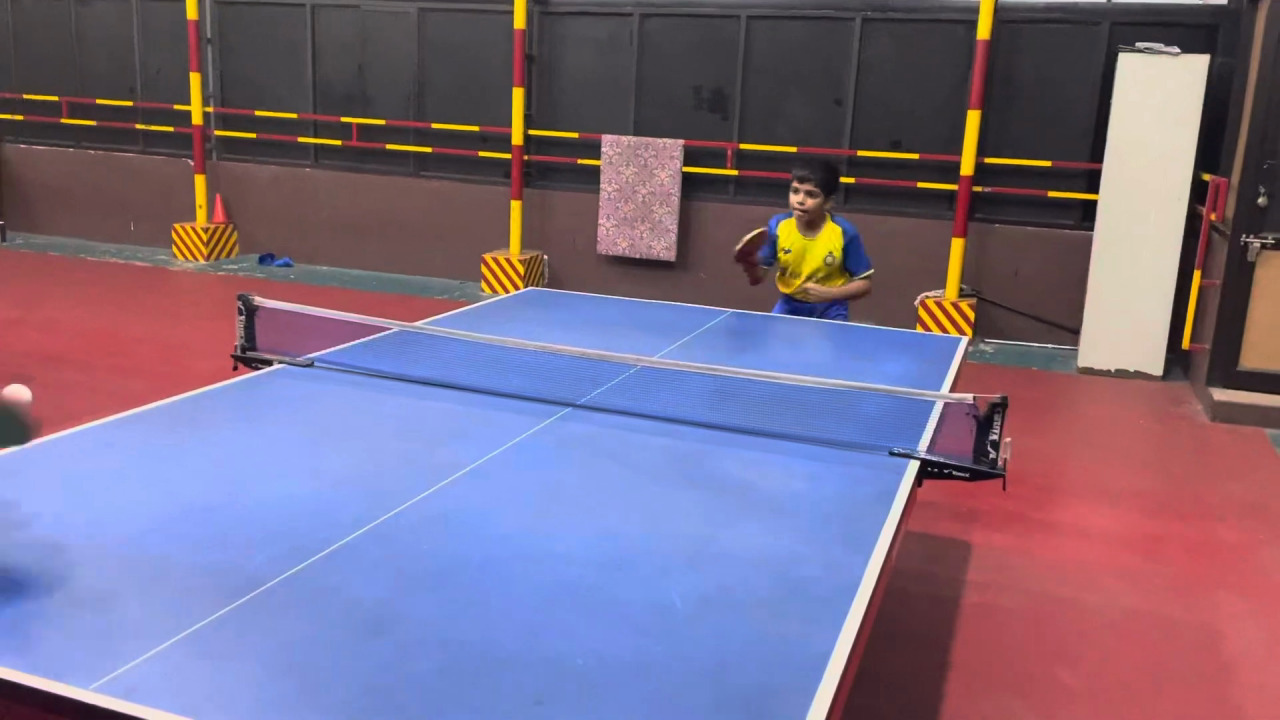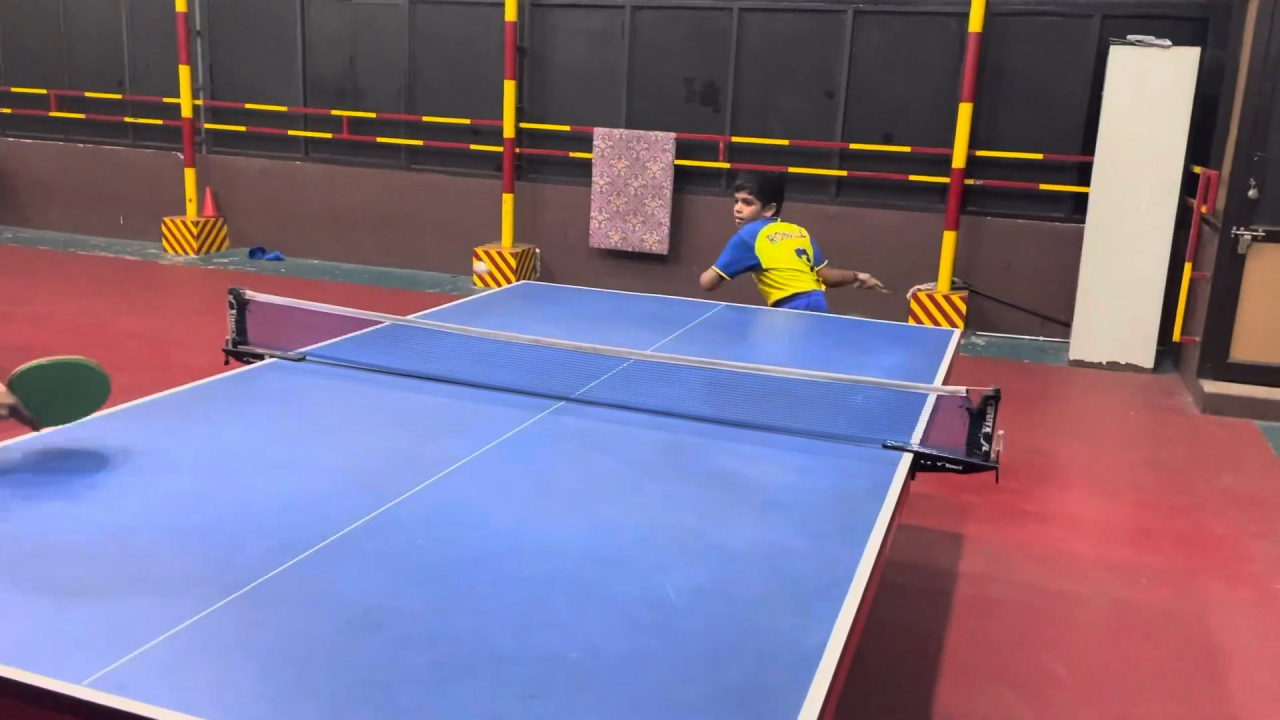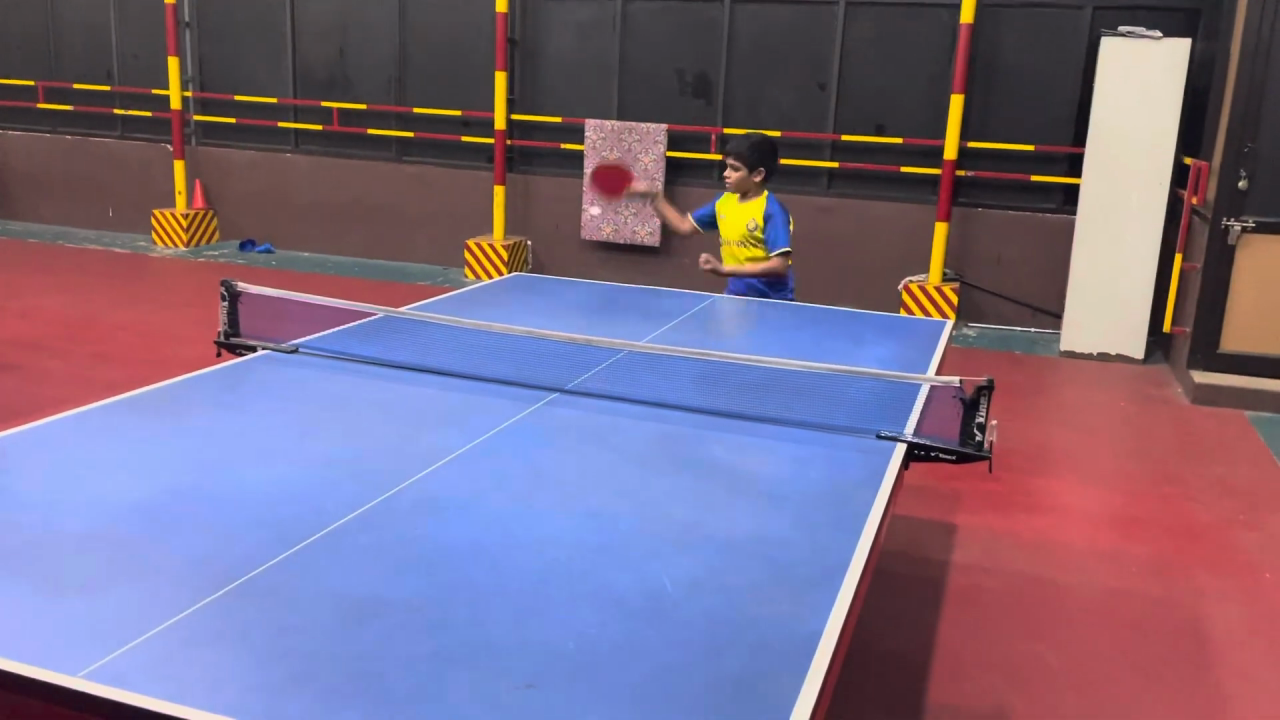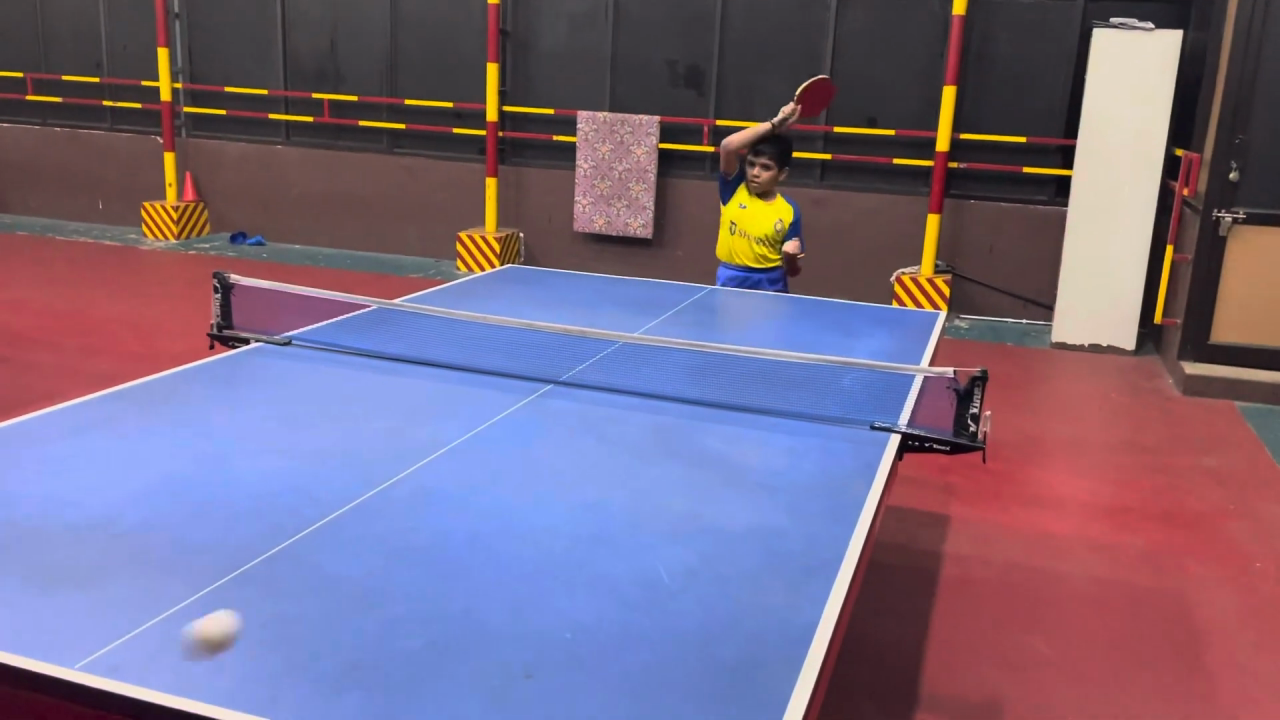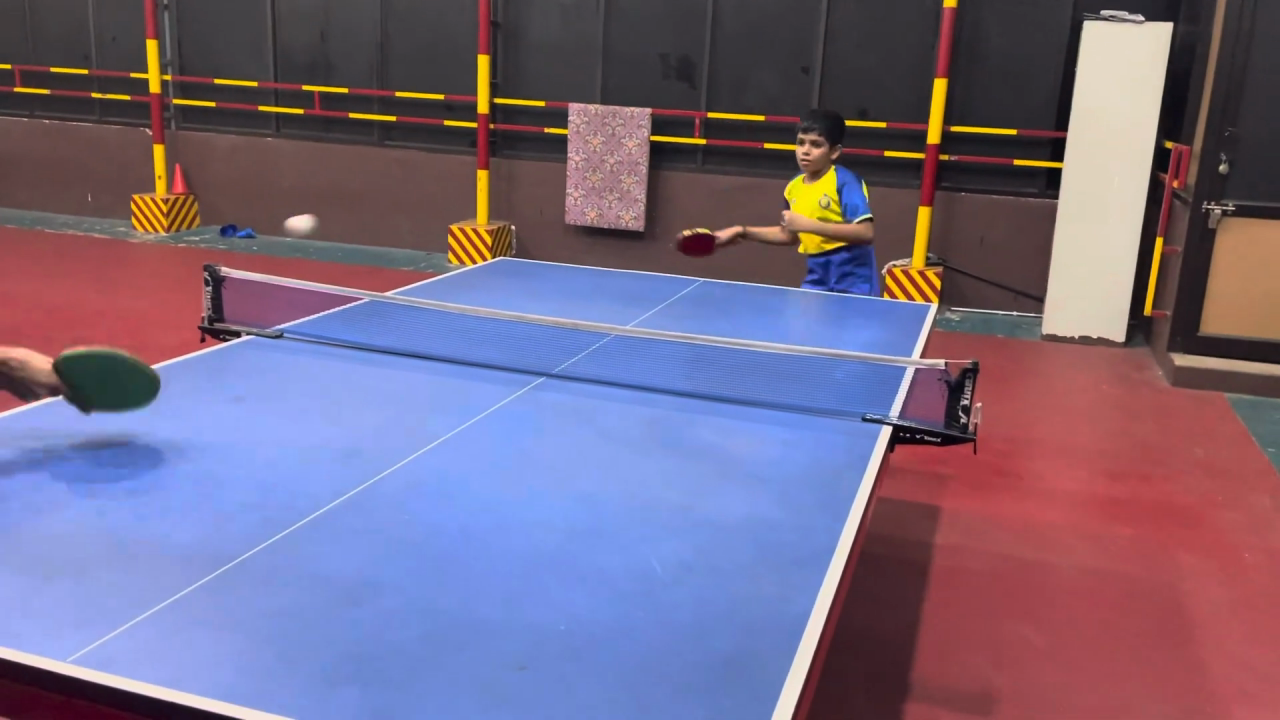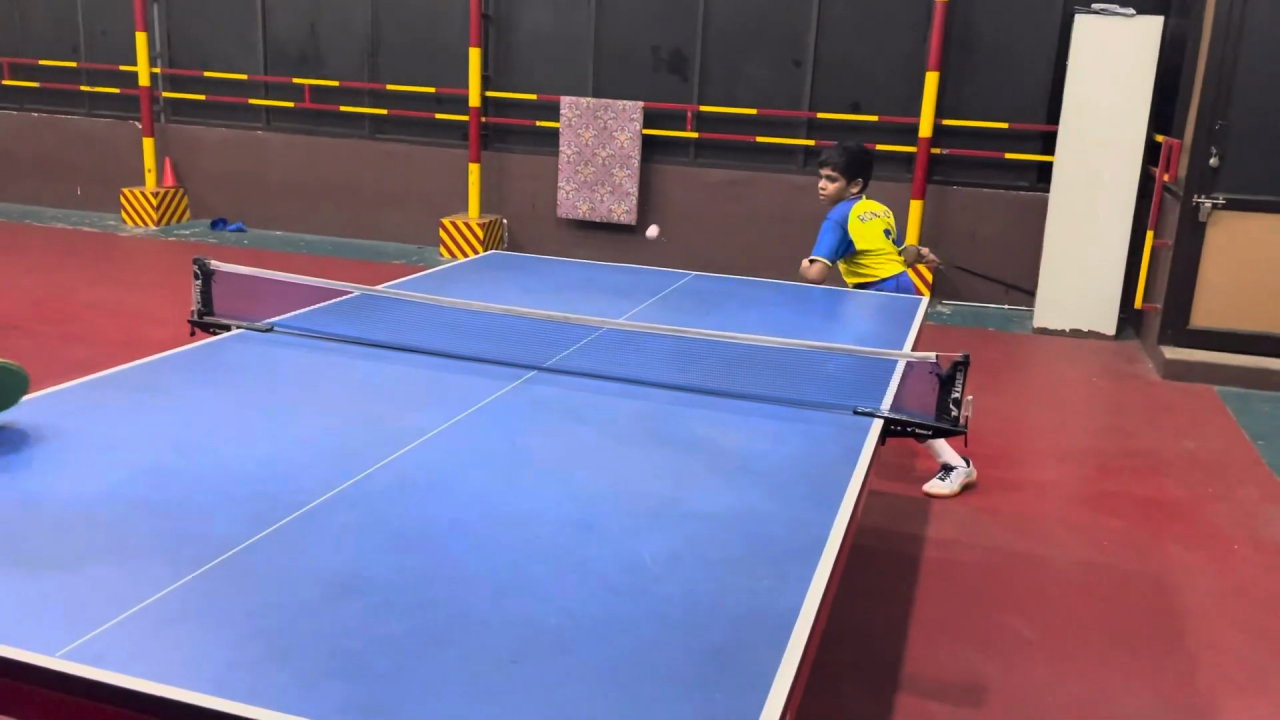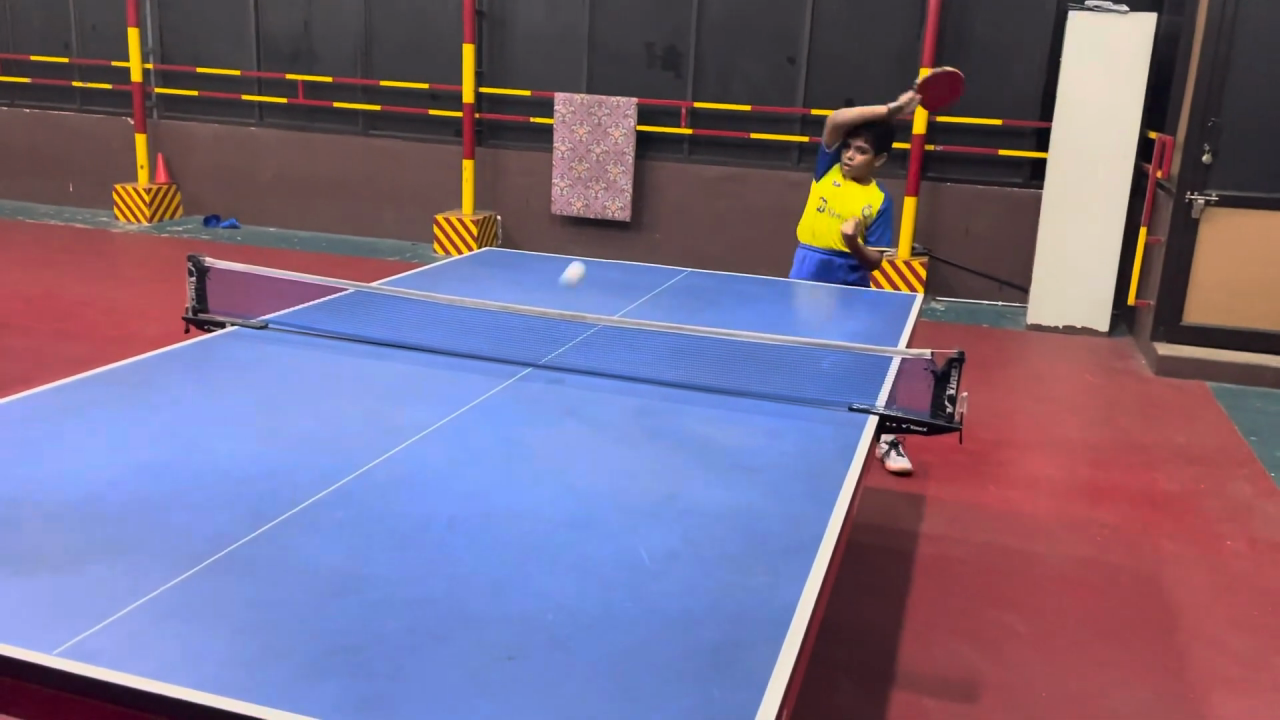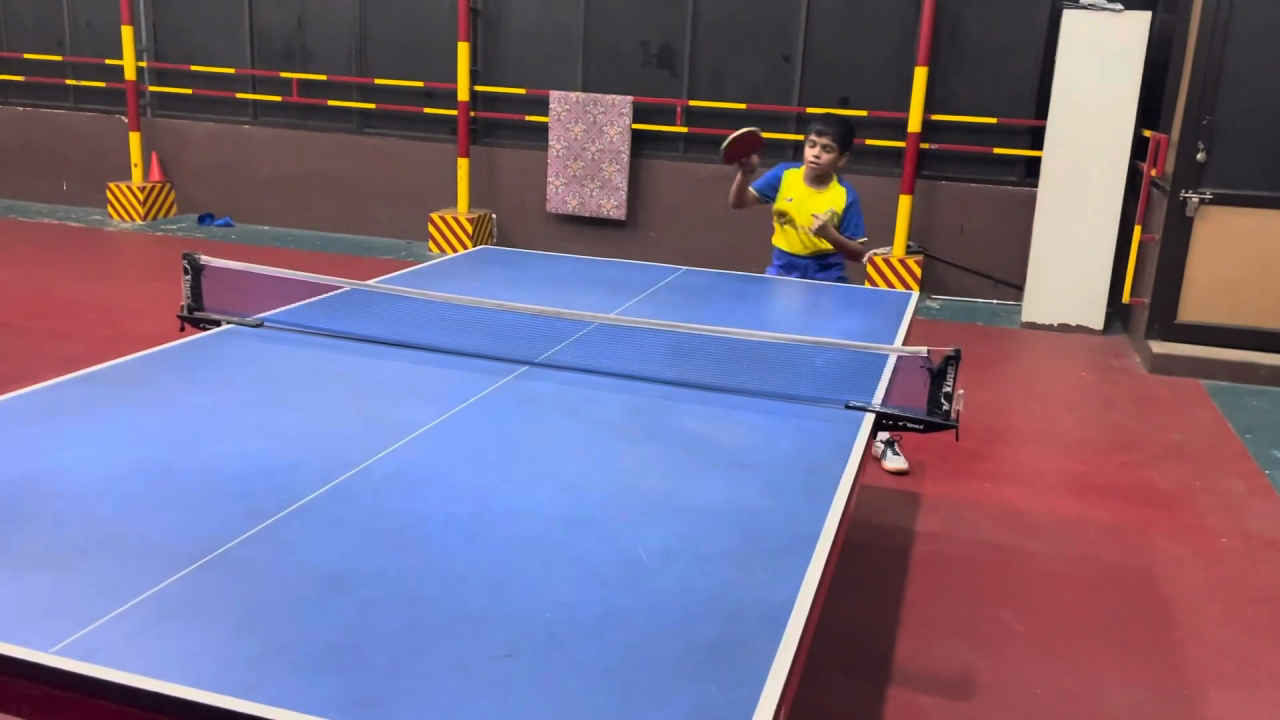
dt=0.4s
person 1, frame 1
left shoulder: (844, 233)
right shoulder: (777, 226)
left elbow: (864, 283)
left wrist: (829, 293)
left hip: (828, 314)
right hip: (789, 311)
person 1, frame 2
left shoulder: (747, 235)
right shoulder: (799, 232)
left elbow: (707, 282)
right elbow: (827, 275)
right wrist: (856, 277)
right hip: (811, 308)
person 1, frame 3
left shoulder: (773, 210)
right shoulder: (725, 201)
left elbow: (780, 266)
right elbow: (684, 226)
left wrist: (724, 269)
right wrist: (653, 196)
left hip: (770, 297)
right hip: (738, 294)
person 1, frame 4
left shoulder: (789, 212)
right shoulder: (734, 188)
left elbow: (792, 270)
right elbow: (727, 146)
left wrist: (790, 257)
right wrist: (775, 123)
left hip: (769, 290)
right hip: (729, 286)
person 1, frame 5
left shoulder: (846, 182)
right shoulder: (794, 188)
left elbow: (865, 234)
right elbow: (790, 237)
left wrist: (810, 225)
right wrist: (742, 231)
left hip: (853, 278)
right hip: (818, 278)
person 1, frame 6
left shoulder: (839, 218)
right shoulder: (879, 212)
left elbow: (817, 275)
right elbow: (904, 255)
left wrist: (804, 267)
right wrist: (918, 254)
right hip: (885, 299)
person 1, frame 7
left shoulder: (880, 200)
right shoulder: (830, 167)
left elbow: (875, 260)
right elbow: (834, 122)
left wrist: (854, 245)
right wrist: (891, 109)
left hip: (849, 288)
right hip: (805, 281)
left ankle: (888, 440)
person 1, frame 8
left shoulder: (846, 196)
right shoulder: (784, 176)
left elbow: (858, 252)
right elbow: (738, 202)
left wrist: (831, 235)
right wrist: (744, 172)
left hip: (827, 281)
right hip: (783, 275)
left ankle: (883, 437)
